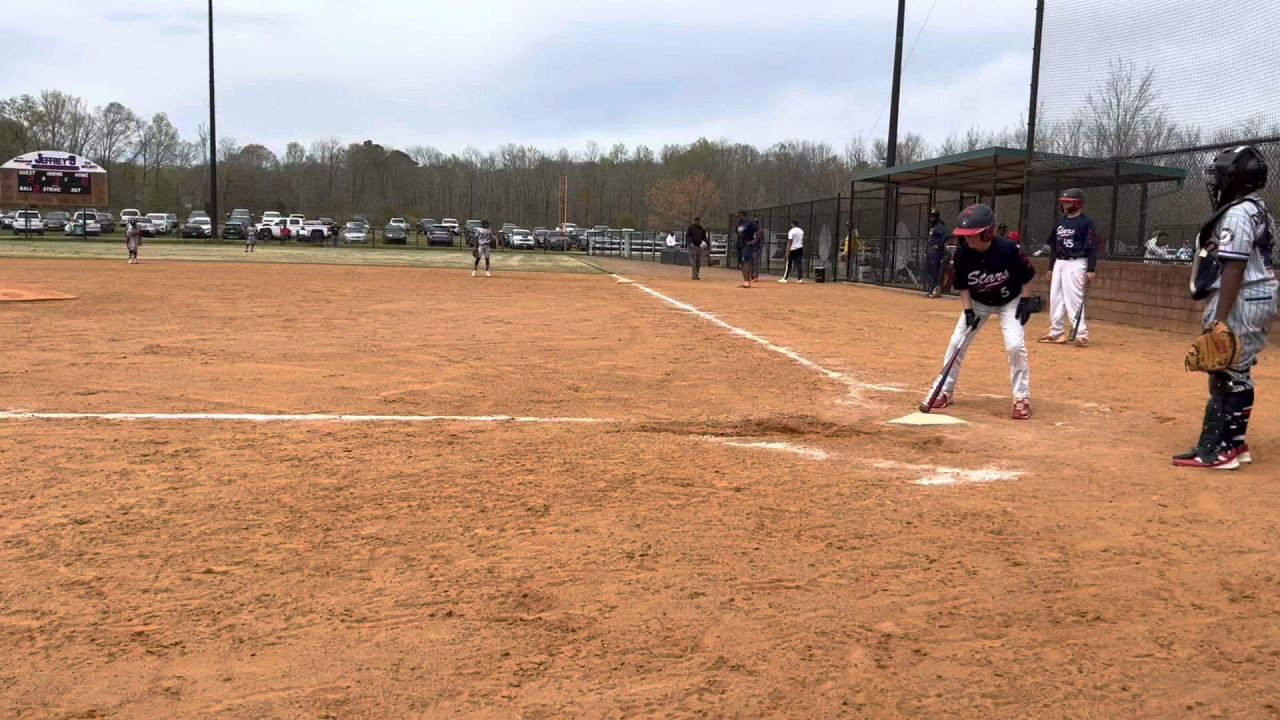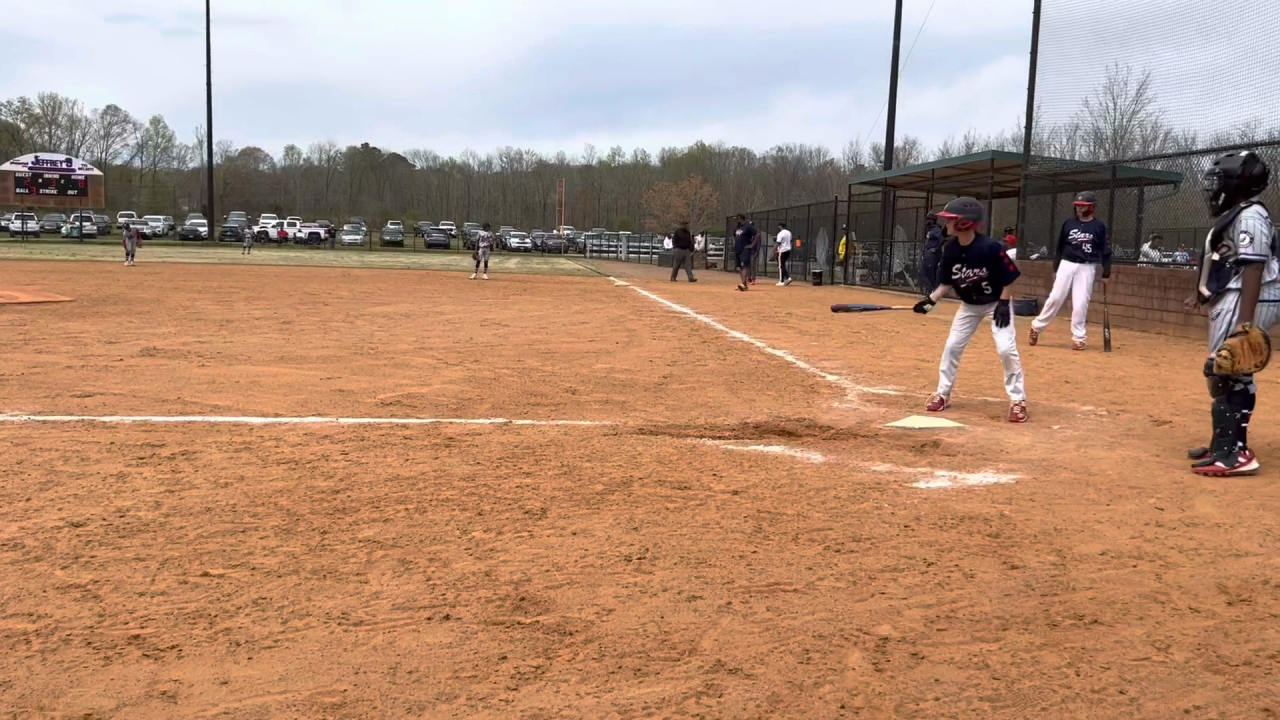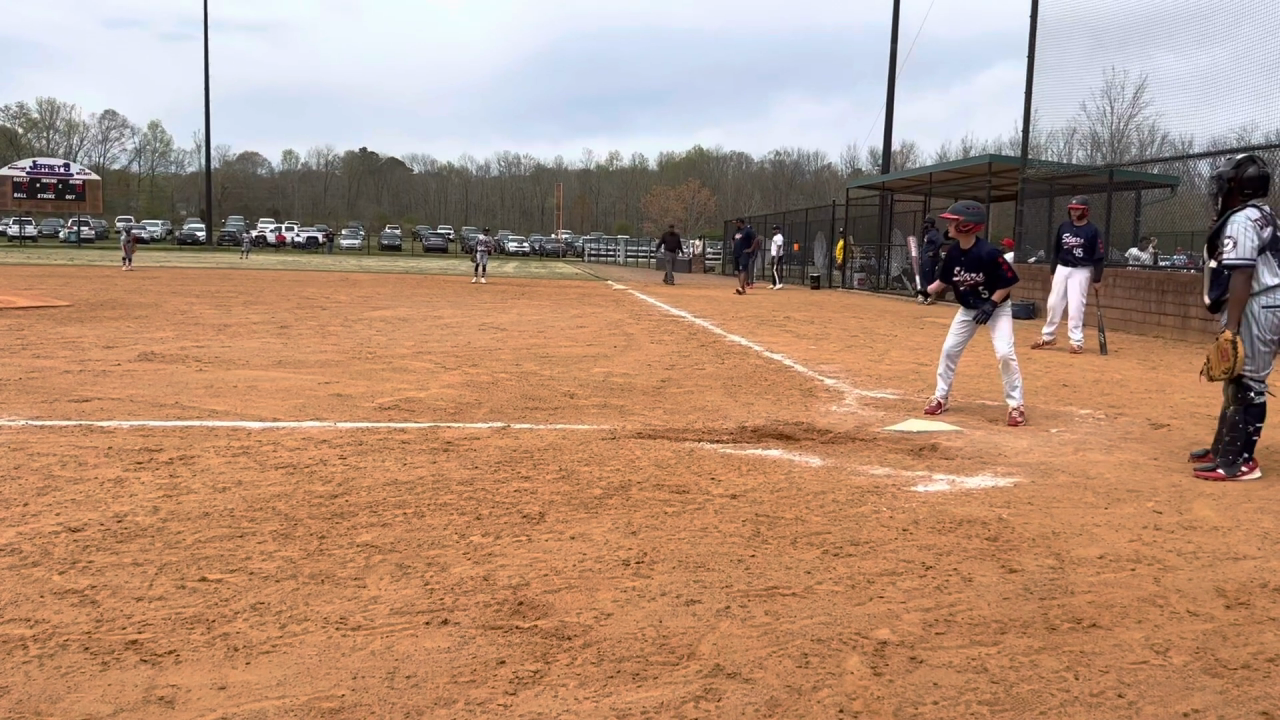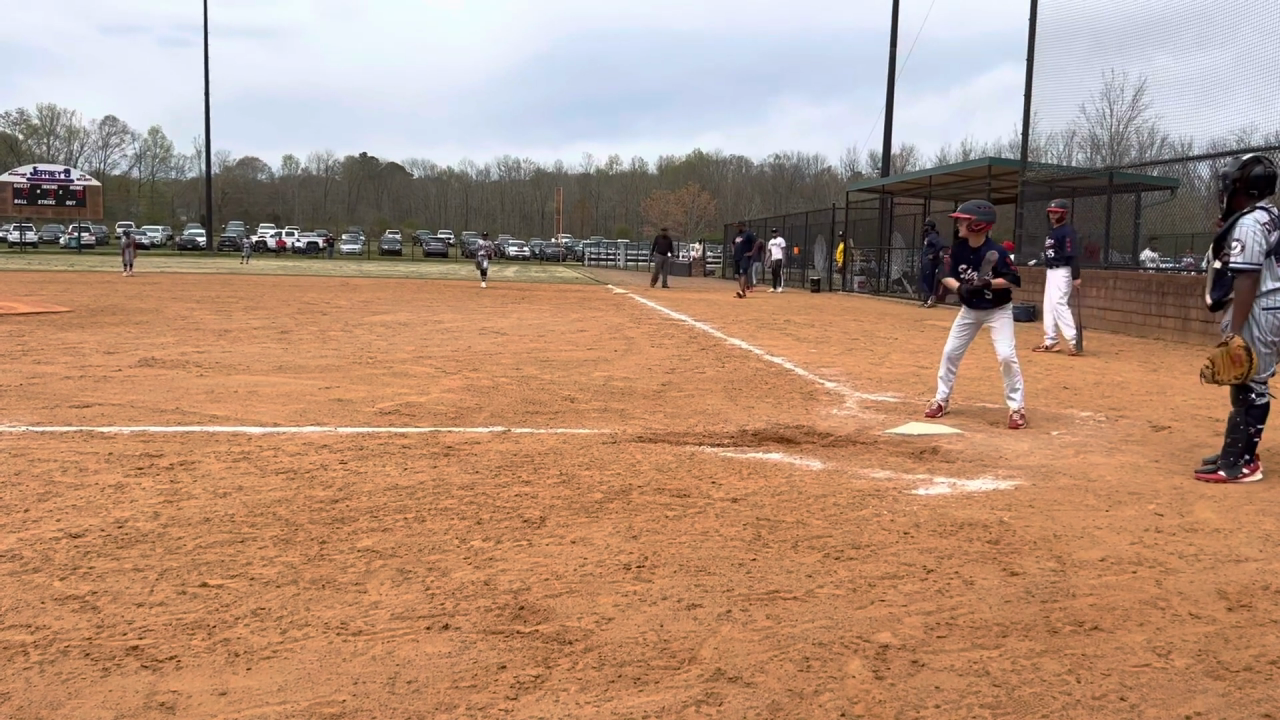
dt=0.5s
person 1, frame 1
left shoulder: (1237, 214)
right shoulder: (1258, 211)
left elbow: (1235, 268)
left wrist: (1220, 318)
left hip: (1239, 302)
right hip: (1258, 300)
left knee: (1226, 375)
right knee: (1238, 373)
left ankle: (1217, 450)
right ankle: (1235, 443)
person 1, frame 2
left shoulder: (1250, 217)
right shoulder: (1238, 215)
left elbow: (1253, 269)
left wrist: (1245, 321)
right wrist: (1204, 296)
left hip: (1241, 304)
right hip: (1234, 303)
left knee: (1222, 374)
right knee: (1236, 376)
left ankle: (1233, 453)
right ankle: (1231, 446)
person 1, frame 3
left shoulder: (1240, 221)
left elbow: (1242, 275)
left wrist: (1230, 326)
left knee: (1247, 384)
right knee: (1238, 380)
left ankle: (1239, 461)
right ankle: (1225, 448)
person 1, frame 4
left shoulder: (1249, 223)
left elbow: (1247, 280)
left wrist: (1234, 332)
right wrist: (1230, 234)
left knee: (1249, 386)
right knee: (1250, 384)
left ankle: (1241, 463)
right ankle: (1239, 453)
person 2, frame 1
left shoulder: (1007, 249)
right shoulder: (962, 254)
left elbow: (1026, 276)
right elbow: (963, 286)
left wrist: (1025, 302)
right wrist: (968, 310)
left hip: (1009, 303)
right hip: (978, 304)
left knee: (1015, 346)
right knee: (957, 343)
left ankle: (1021, 398)
right ankle: (946, 391)
person 2, frame 2
left shoulder: (989, 247)
right shoulder: (951, 249)
left elbow: (1009, 277)
right elbow: (947, 281)
left wrist: (1004, 304)
right wrist: (931, 299)
left hip: (995, 303)
right hip: (969, 305)
left knee: (1006, 349)
right knee: (952, 346)
left ankle: (1018, 401)
right ankle: (943, 394)
person 2, frame 3
left shoulder: (988, 253)
right shoulder: (953, 252)
left elbow: (1008, 281)
right elbow: (945, 280)
left wrist: (991, 304)
right wrist: (927, 291)
left hip: (997, 308)
right hip: (967, 309)
left knee: (1005, 353)
right knee: (949, 349)
left ankle: (1016, 405)
right ankle: (941, 397)
person 2, frame 4
left shoulder: (995, 252)
right shoulder: (959, 248)
left elbow: (1013, 281)
right elbow: (948, 277)
left wrist: (987, 283)
right wrist: (959, 287)
left hip: (998, 311)
right hip: (970, 310)
left knee: (1007, 356)
right knee: (951, 352)
left ankle: (1017, 408)
right ankle: (941, 400)
